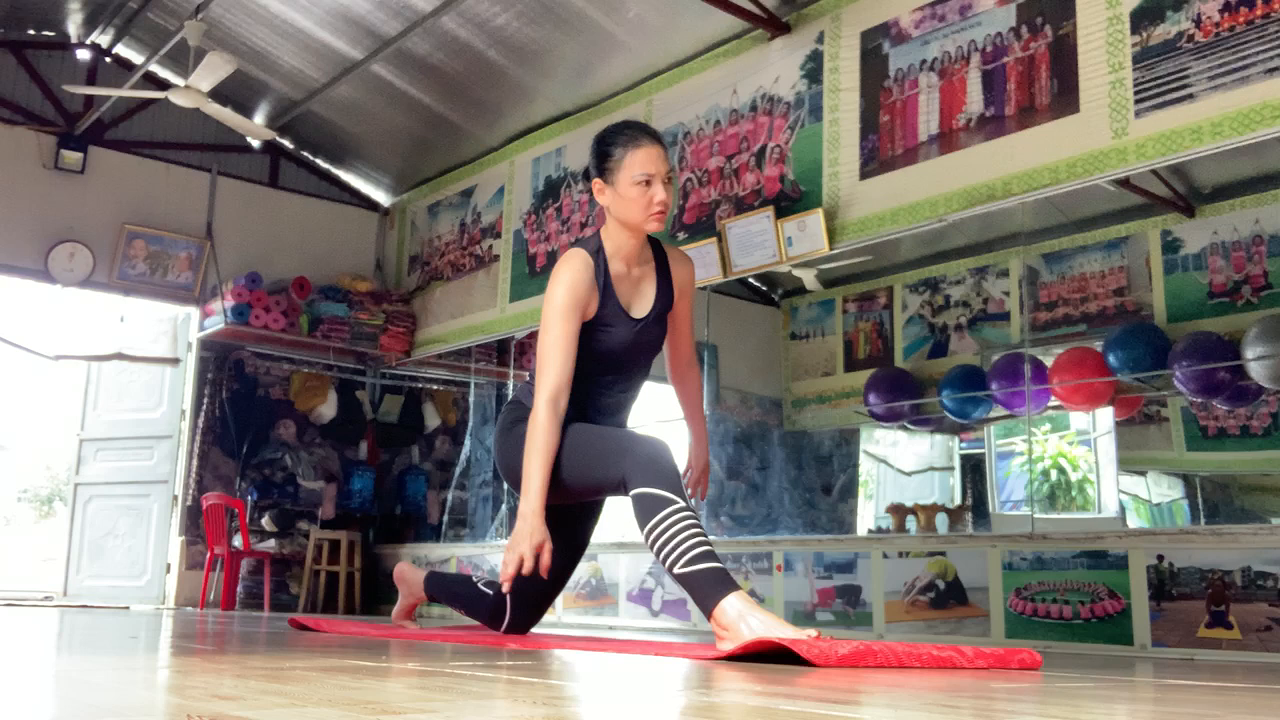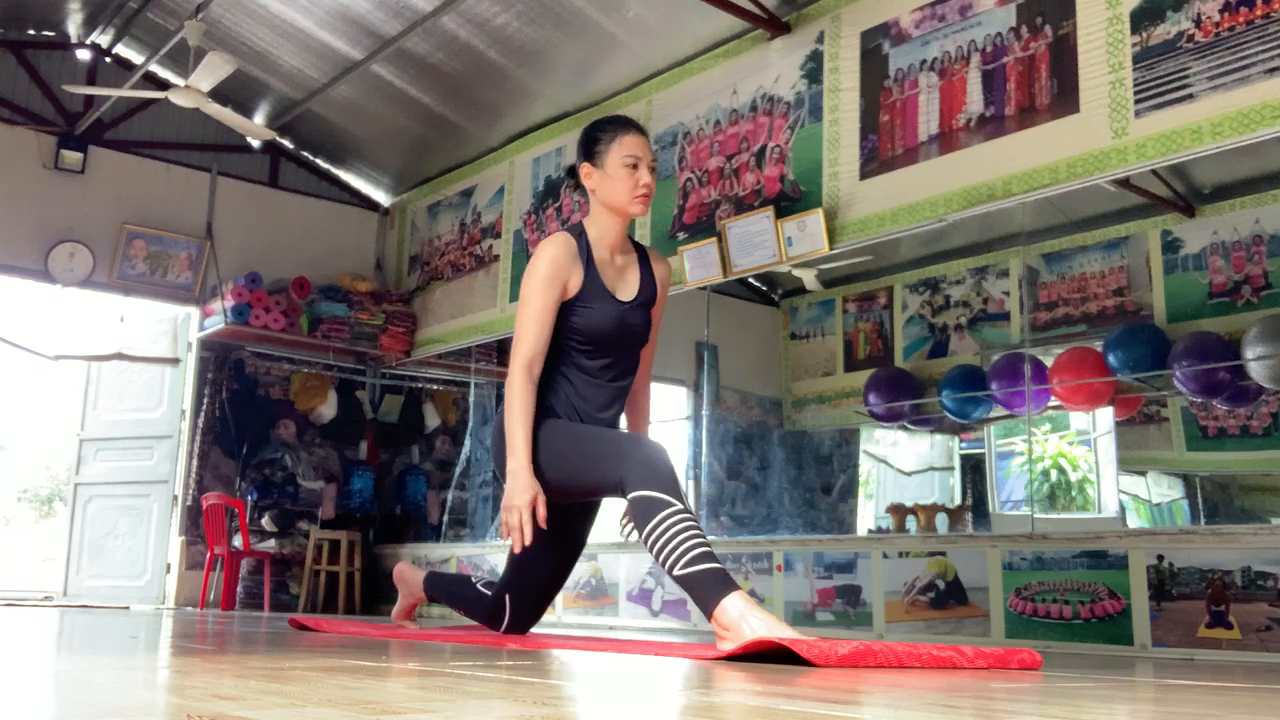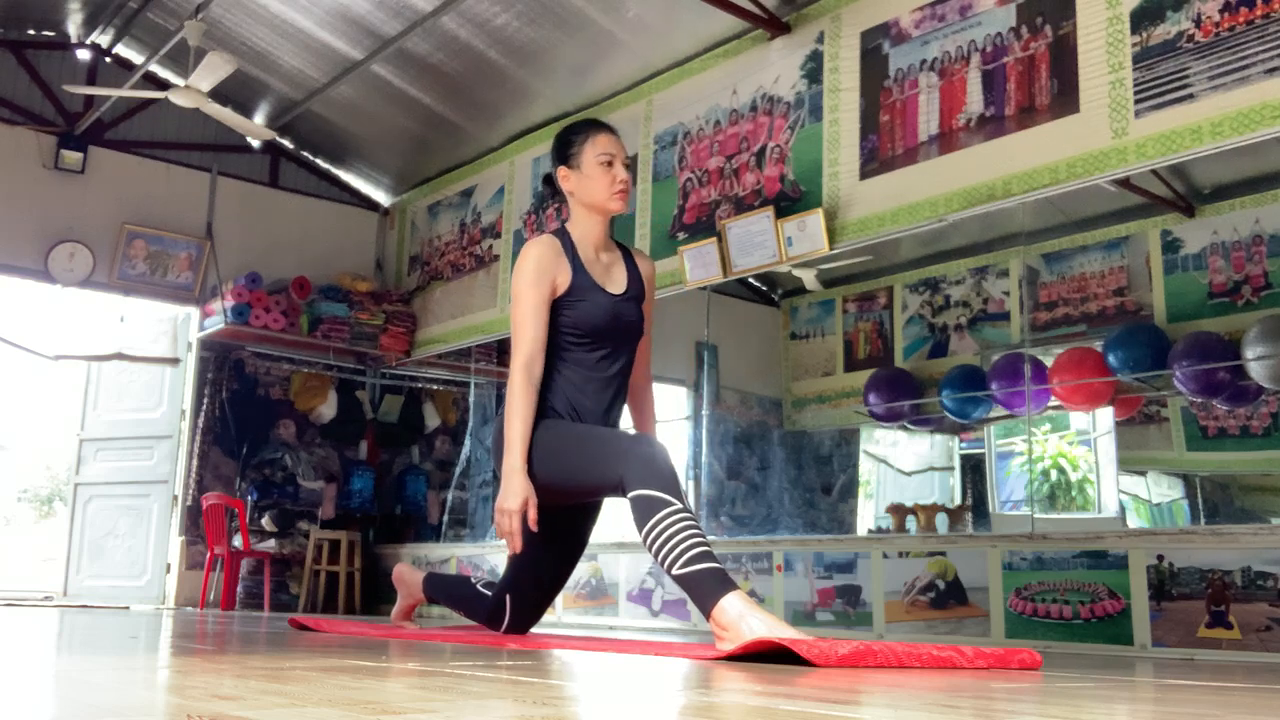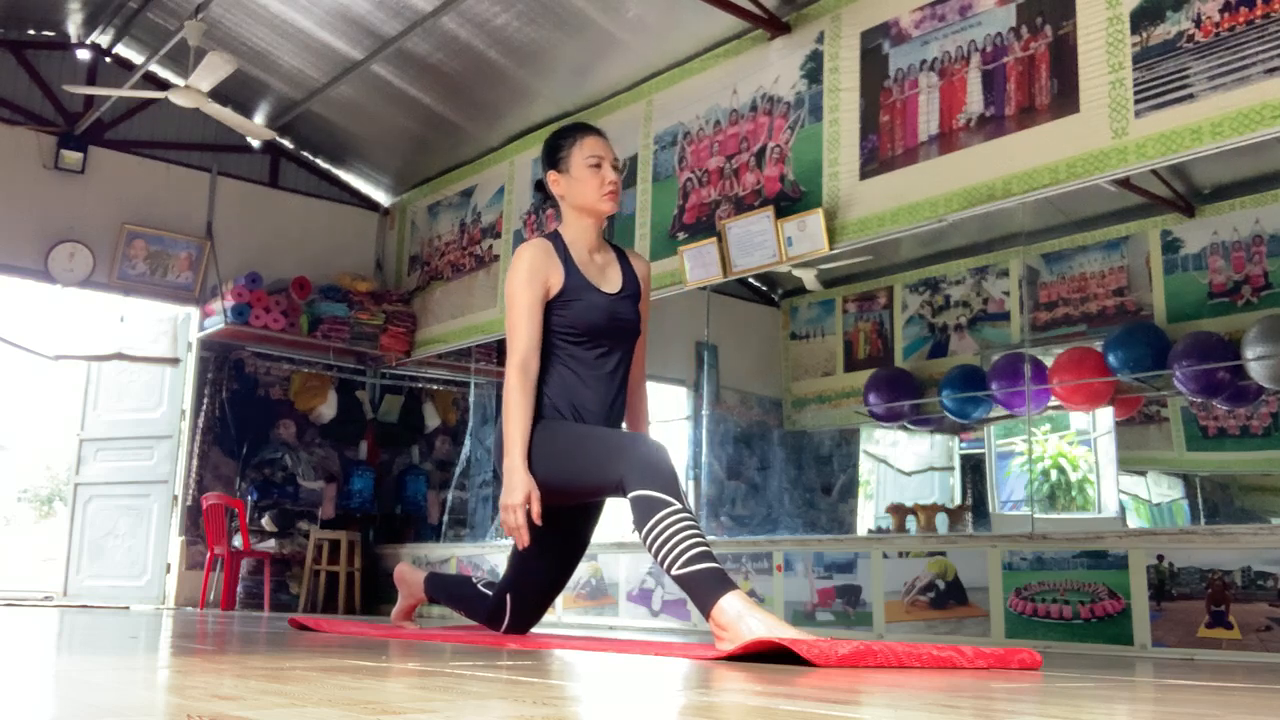
dt=0.4s
person 1, frame 1
left shoulder: (677, 269)
right shoulder: (578, 270)
left elbow: (683, 364)
right elbow: (551, 397)
left wrist: (700, 443)
right wrist: (530, 516)
left hip: (590, 453)
right hip: (532, 439)
left knee: (514, 615)
right knee: (648, 459)
left ankle: (421, 582)
right ankle: (731, 612)
person 1, frame 2
left shoulder: (655, 270)
right shoulder: (559, 253)
right elbow: (524, 367)
left wrist: (639, 489)
right wrist: (518, 471)
left hip: (588, 453)
right hip: (540, 439)
left knee: (511, 614)
right knee: (645, 463)
left ankle: (420, 581)
right ankle: (730, 613)
person 1, frame 3
left shoulder: (640, 269)
right shoulder: (544, 254)
left elbow: (637, 376)
right elbow: (525, 367)
left wrist: (655, 488)
right wrist: (513, 471)
left hip: (586, 457)
right hip: (539, 440)
left knee: (511, 615)
right knee: (642, 461)
left ankle: (419, 582)
right ankle: (729, 612)
person 1, frame 4
left shoulder: (634, 269)
right shoulder: (537, 257)
left elbow: (633, 376)
right elbow: (521, 367)
left wrist: (648, 489)
right wrist: (515, 467)
left hip: (587, 459)
right hip: (543, 441)
left knee: (511, 615)
right knee: (645, 461)
left ankle: (420, 582)
right ankle: (728, 611)
